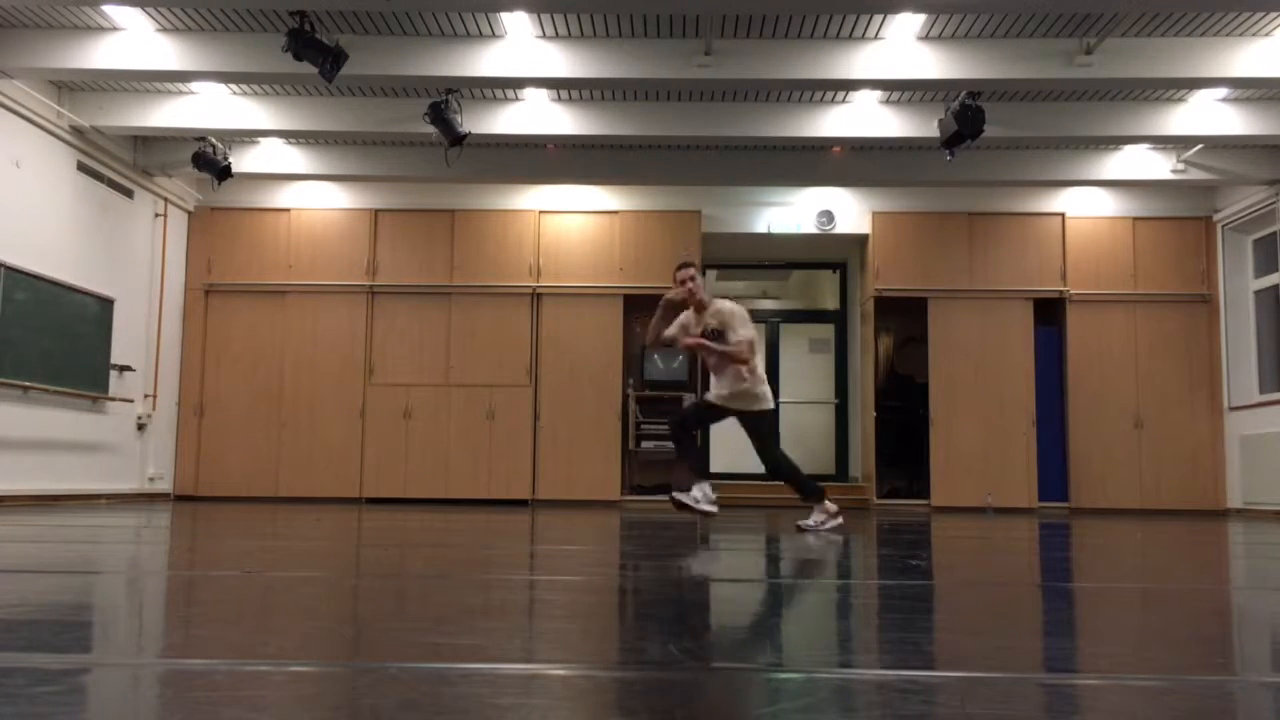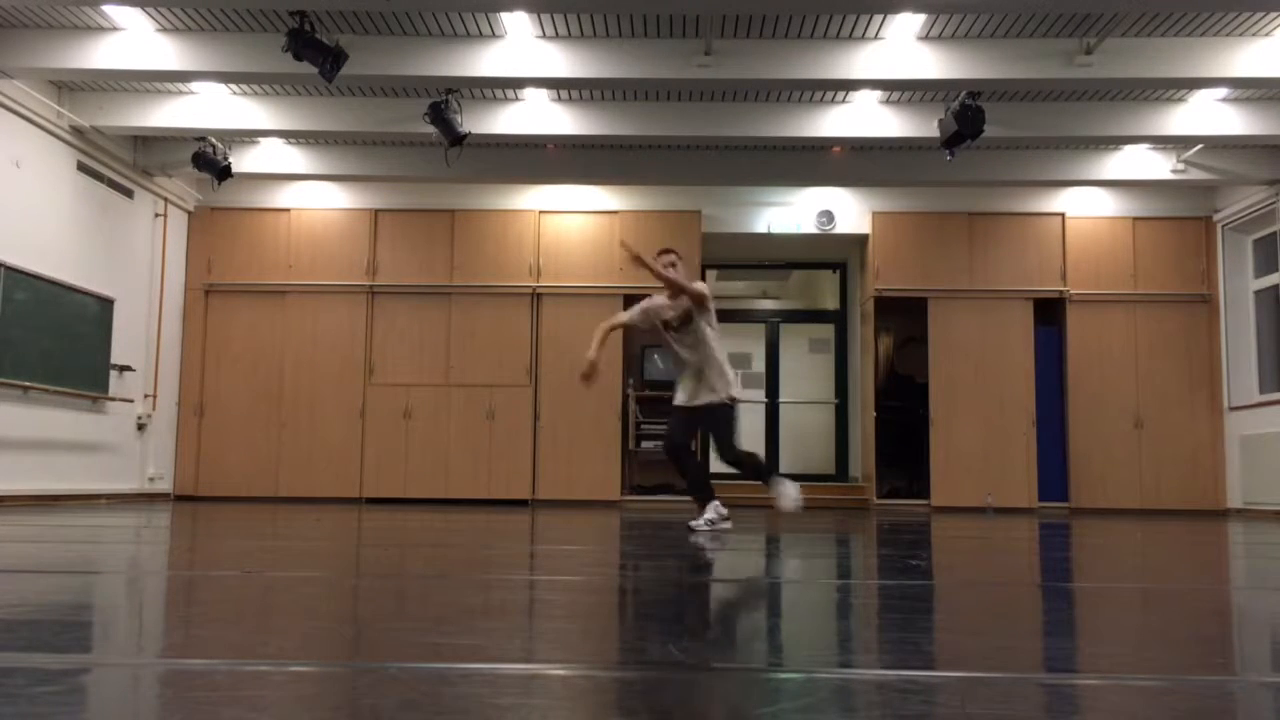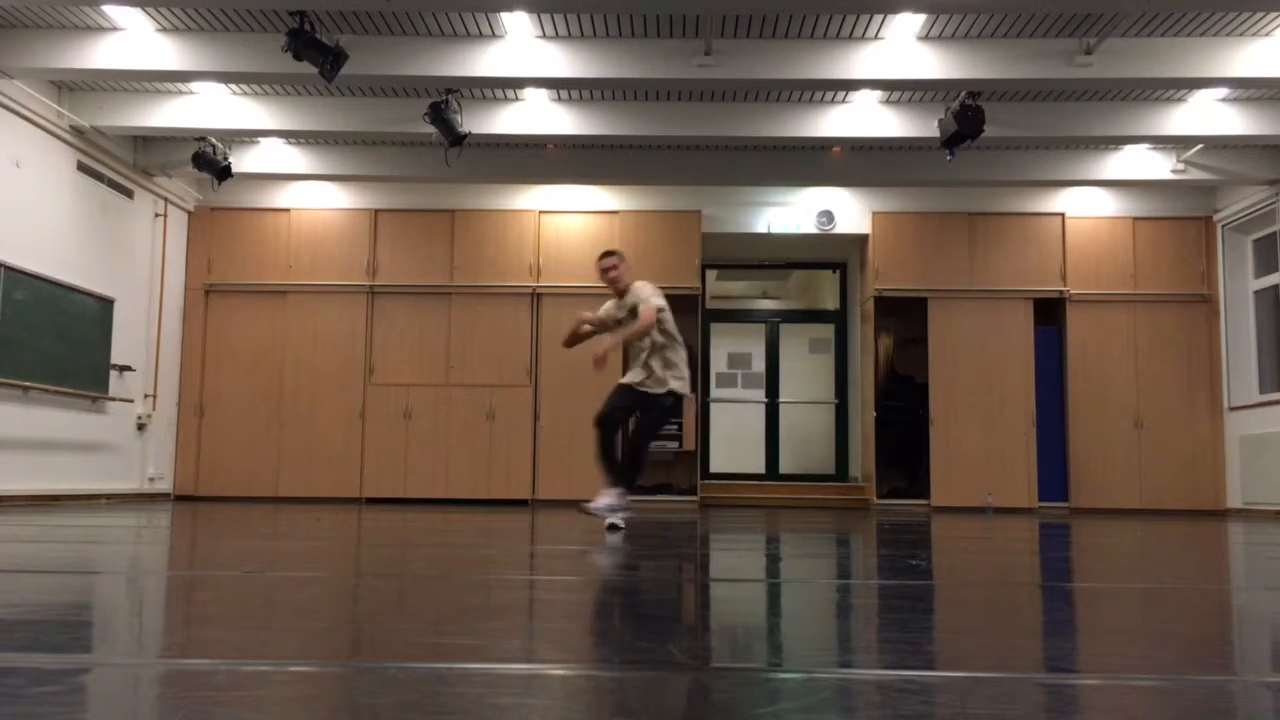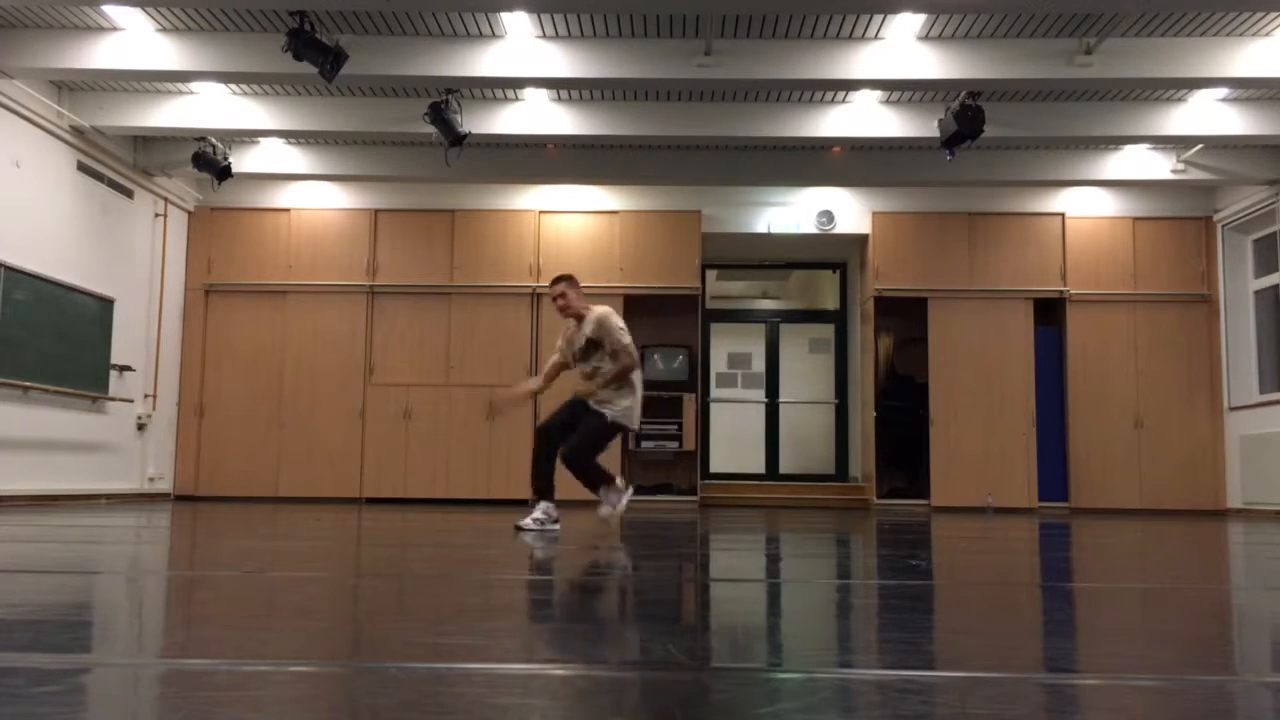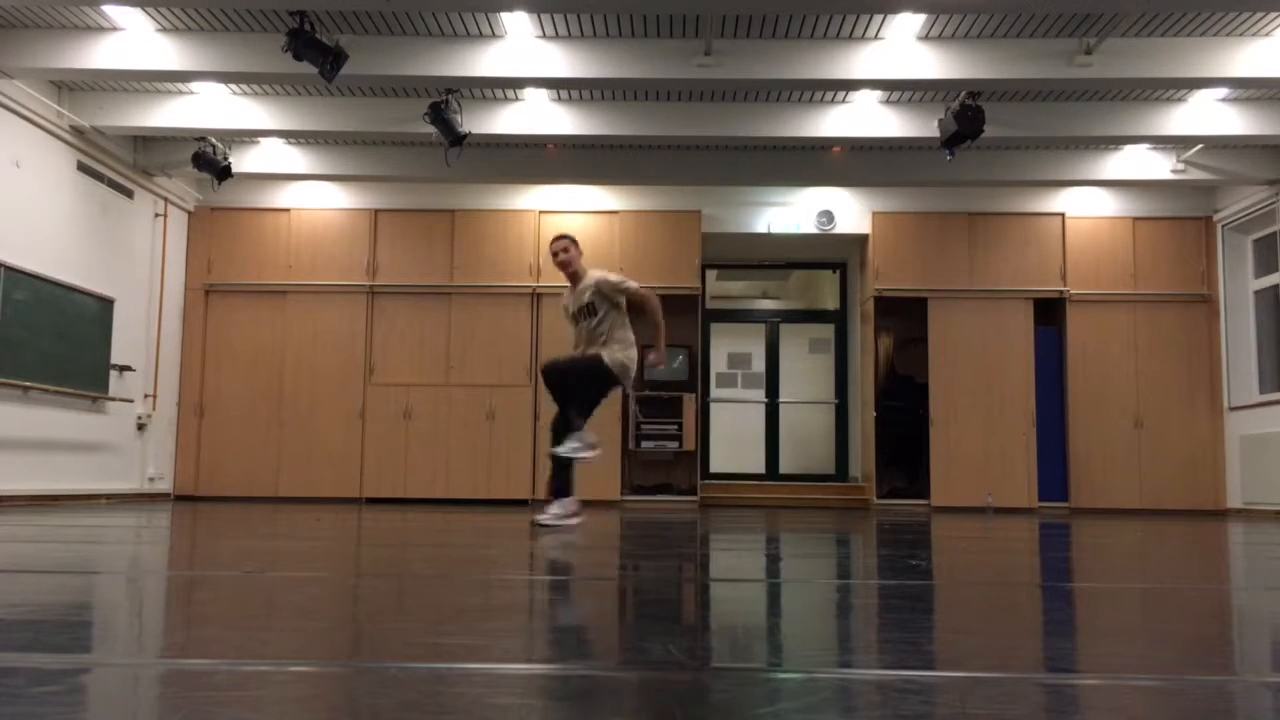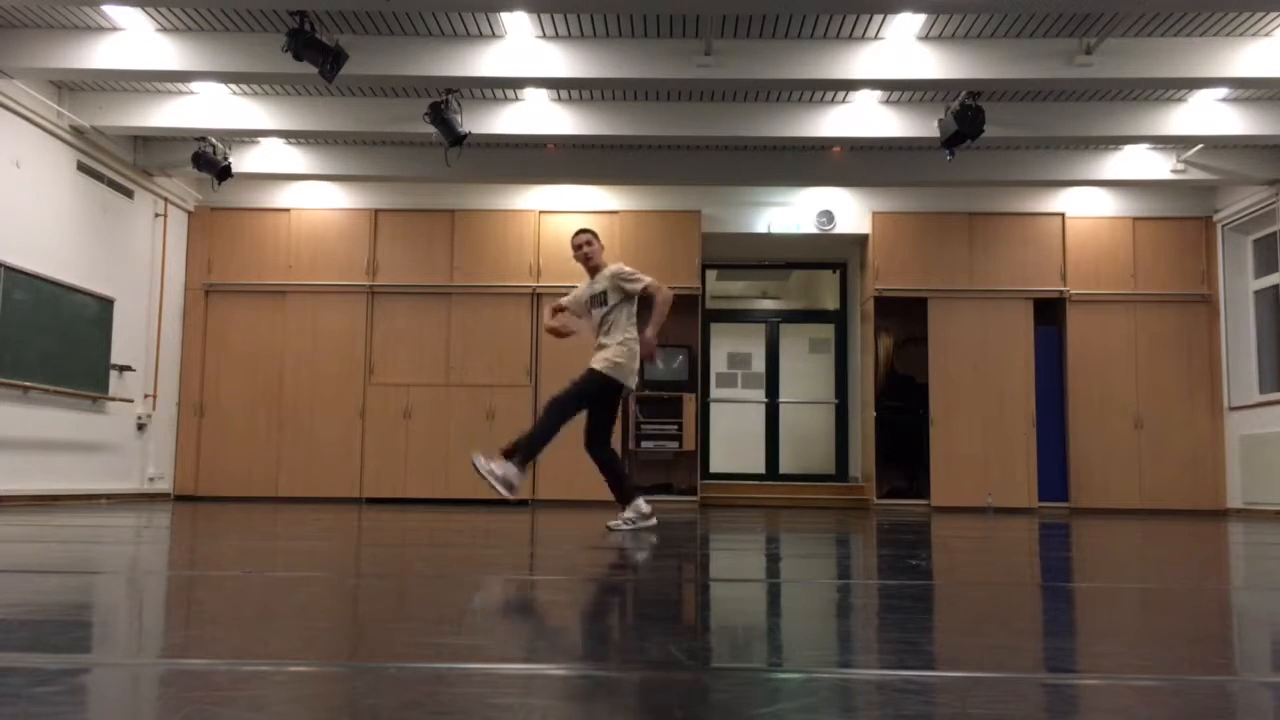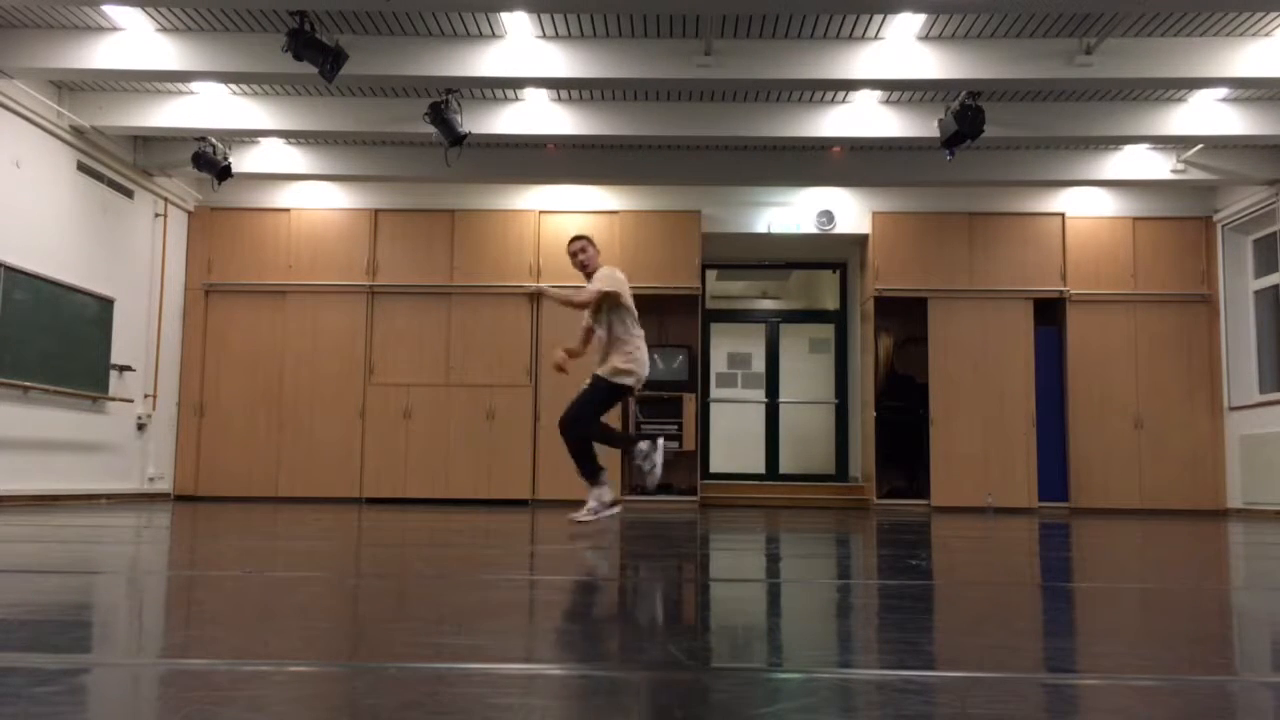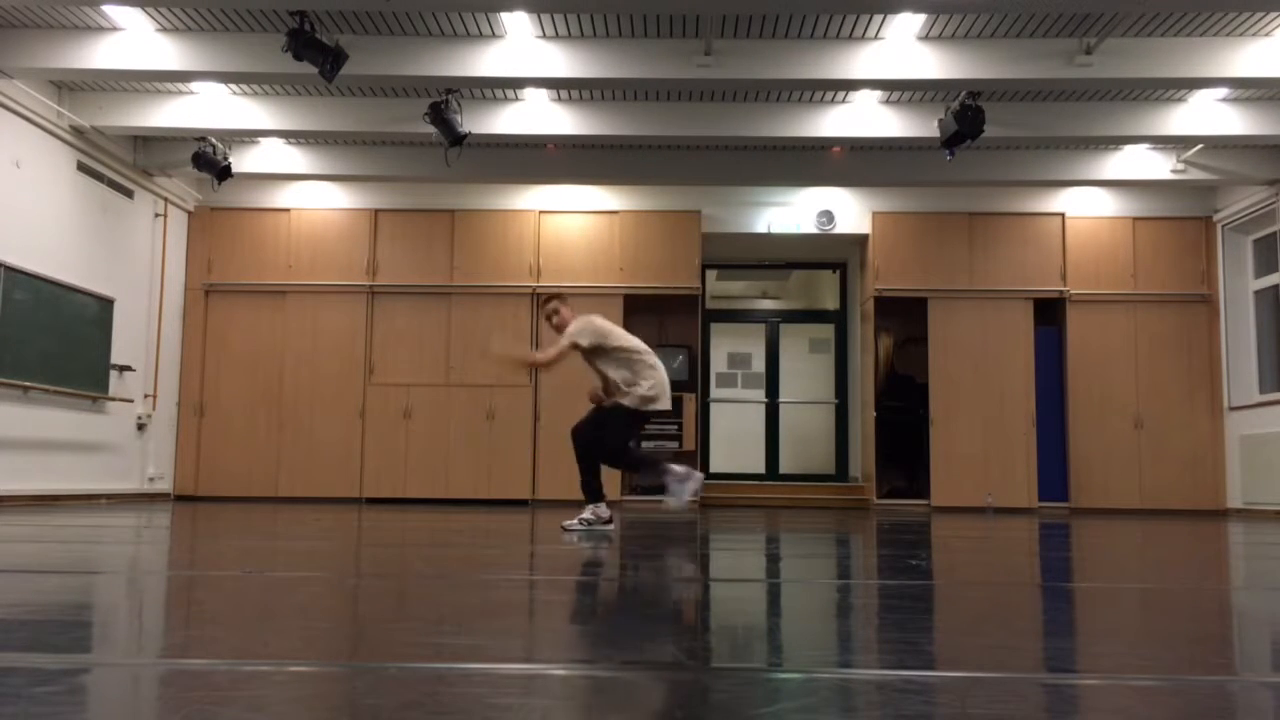
dt=0.2s
person 1, frame 1
left shoulder: (729, 310)
right shoulder: (685, 319)
left elbow: (746, 356)
right elbow: (653, 340)
left wrist: (703, 345)
right wrist: (663, 306)
left hip: (751, 393)
right hip: (720, 393)
left knee: (773, 461)
right knee: (680, 423)
left ankle: (823, 507)
right ankle: (702, 490)
person 1, frame 2
left shoulder: (698, 293)
right shoulder: (652, 306)
left elbow: (688, 292)
right elbow: (607, 326)
left wrist: (645, 262)
right wrist: (593, 354)
left hip: (719, 388)
right hip: (688, 392)
left knee: (728, 453)
right knee: (675, 448)
left ankle: (777, 484)
right ankle: (710, 507)
person 1, frame 3
left shoulder: (644, 291)
right shoulder: (610, 309)
left elbow: (648, 323)
right elbow: (570, 342)
left wrist: (610, 343)
right wrist: (579, 323)
left hip: (668, 379)
right hip: (638, 377)
left knee: (637, 441)
right knee: (605, 421)
left ankle: (617, 495)
right ankle: (614, 488)
person 1, frame 4
left shoulder: (604, 317)
right shoulder: (569, 336)
left elbow: (631, 361)
right elbow: (542, 380)
left wrist: (599, 385)
right wrist: (508, 397)
left hip: (618, 403)
right hip: (591, 398)
left knee: (573, 455)
right knee: (545, 434)
left ankle: (613, 488)
right ankle: (545, 509)
person 1, frame 5
left shoulder: (600, 282)
right shoulder: (569, 299)
left elbow: (649, 299)
left wrist: (659, 346)
right wrist: (578, 353)
left hip: (614, 362)
right hip: (595, 362)
left knee: (552, 370)
right knee: (564, 424)
left ankle: (578, 435)
right ankle: (563, 502)
person 1, frame 6
left shoulder: (617, 273)
right shoulder: (583, 290)
left elbow: (663, 293)
right elbow: (554, 310)
left wrist: (651, 331)
right wrist: (552, 321)
left hip: (617, 363)
right hip: (607, 368)
left knee: (557, 409)
right knee: (597, 443)
left ankle: (509, 468)
right ankle: (637, 508)
person 1, frame 7
left shoulder: (607, 274)
right shoulder: (594, 285)
left elbow: (586, 302)
right elbow: (582, 344)
left wrist: (549, 291)
right wrist: (563, 353)
left hip: (624, 367)
right hip: (616, 367)
left knee: (571, 422)
right knee: (580, 421)
person 1, frame 8
left shoulder: (583, 325)
right shoulder: (588, 332)
left elbow: (547, 360)
right elbow: (609, 377)
left wrist: (521, 358)
right wrist: (599, 392)
left hip: (647, 388)
right hip: (633, 390)
left knee: (598, 444)
right knee: (584, 435)
right ankle: (597, 508)
